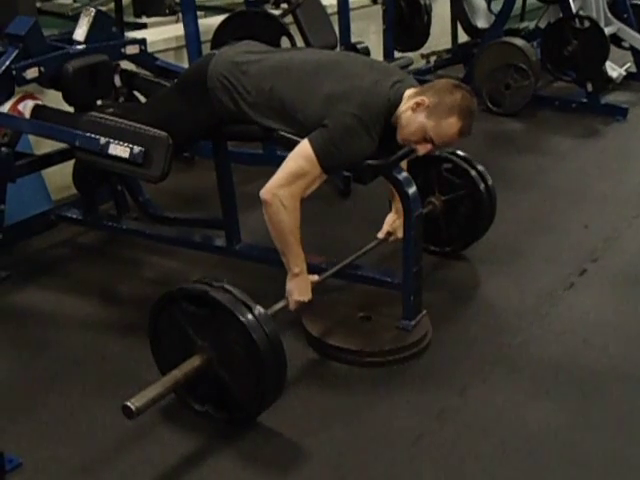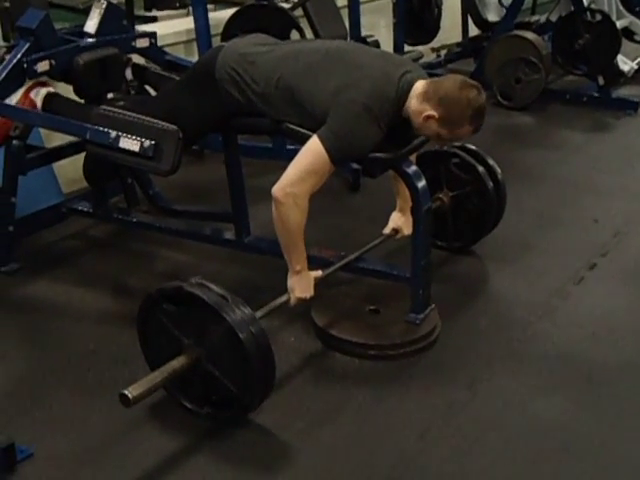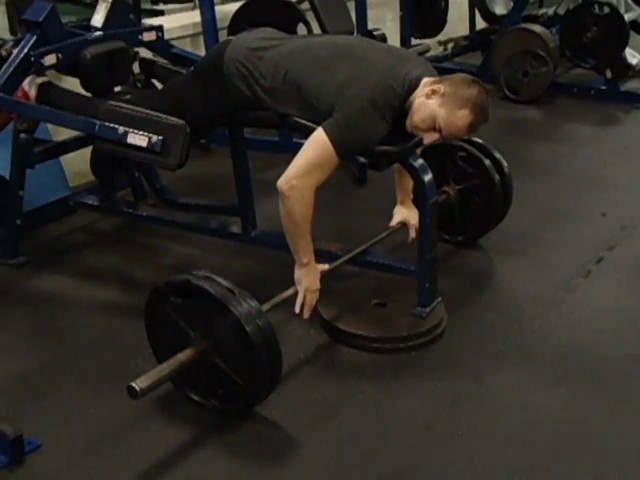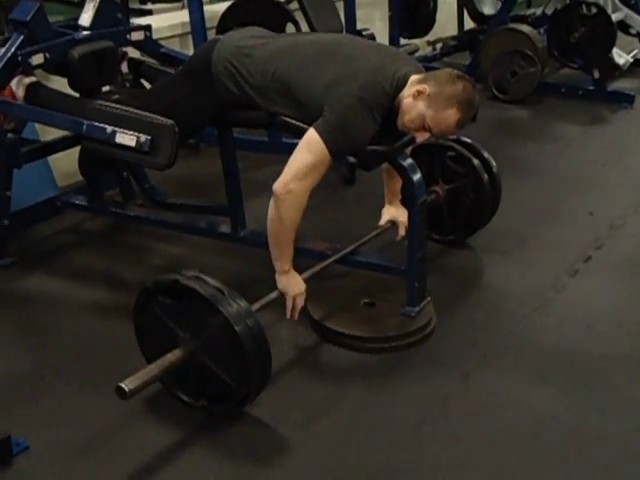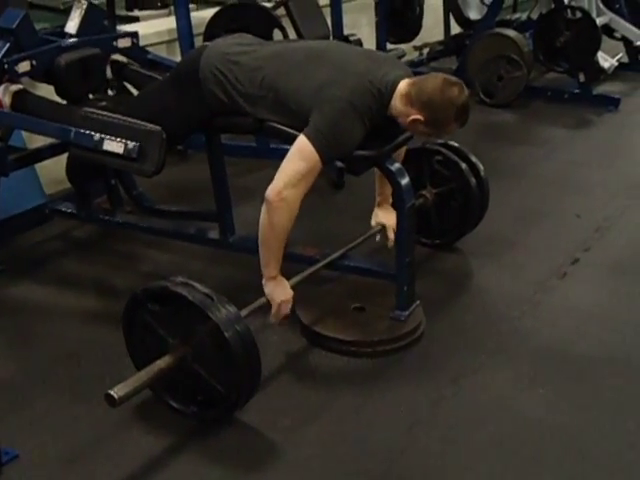
dt=1s
person 1, frame 1
left shoulder: (405, 93)
right shoulder: (357, 122)
left elbow: (396, 150)
right elbow: (276, 194)
left wrist: (399, 209)
right wrist: (298, 274)
left hip: (250, 63)
right hip: (221, 84)
person 1, frame 2
left shoulder: (417, 85)
right shoulder: (365, 114)
left elbow: (401, 142)
right elbow: (287, 192)
left wrist: (403, 208)
right wrist: (299, 272)
left hip: (260, 54)
right hip: (230, 78)
person 1, frame 3
left shoulder: (421, 77)
right shoulder: (370, 108)
left elbow: (404, 135)
right elbow: (292, 185)
left wrist: (405, 202)
right wrist: (305, 266)
left hip: (267, 48)
right hip: (236, 71)
person 1, frame 4
left shoulder: (411, 76)
right shoulder: (360, 107)
left elbow: (393, 135)
right elbow: (288, 189)
left wrist: (393, 201)
right wrist: (285, 272)
left hip: (256, 47)
right hip: (225, 71)
person 1, frame 5
left shoulder: (402, 82)
right shoulder: (349, 112)
left elbow: (392, 139)
right elbow: (280, 196)
left wrist: (383, 204)
right wrist: (272, 279)
left hip: (243, 53)
right hip: (212, 77)
